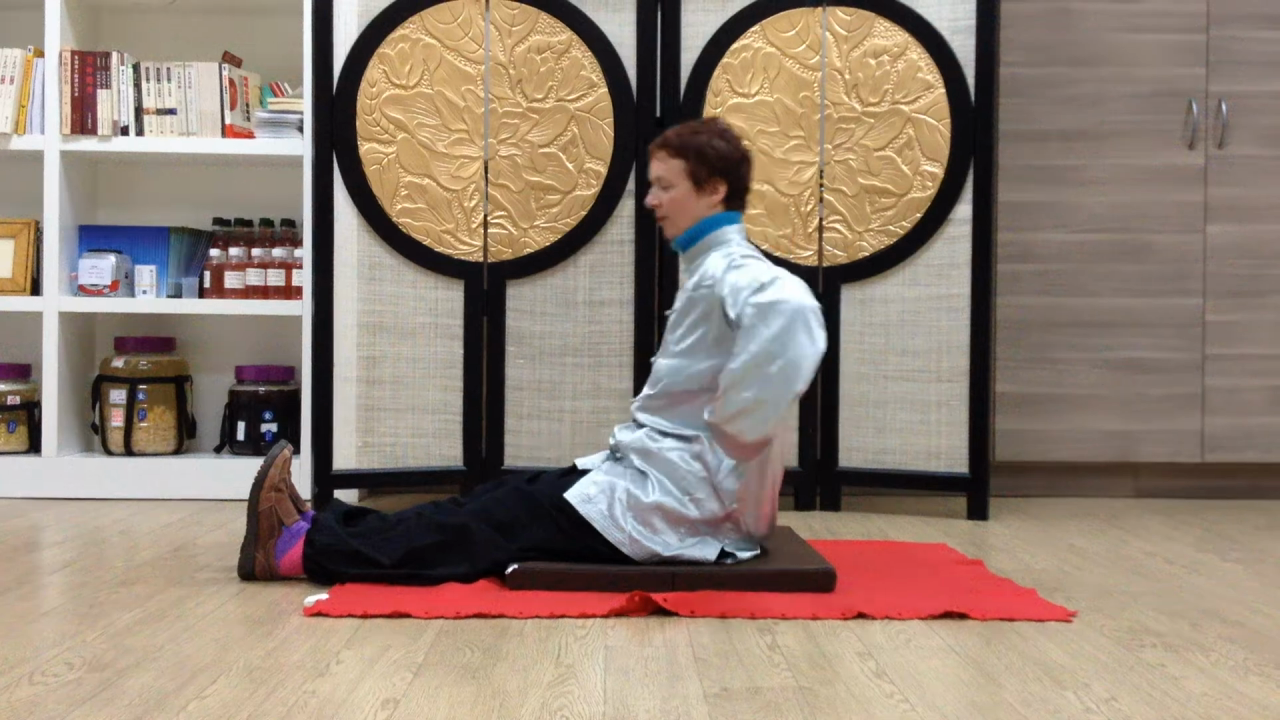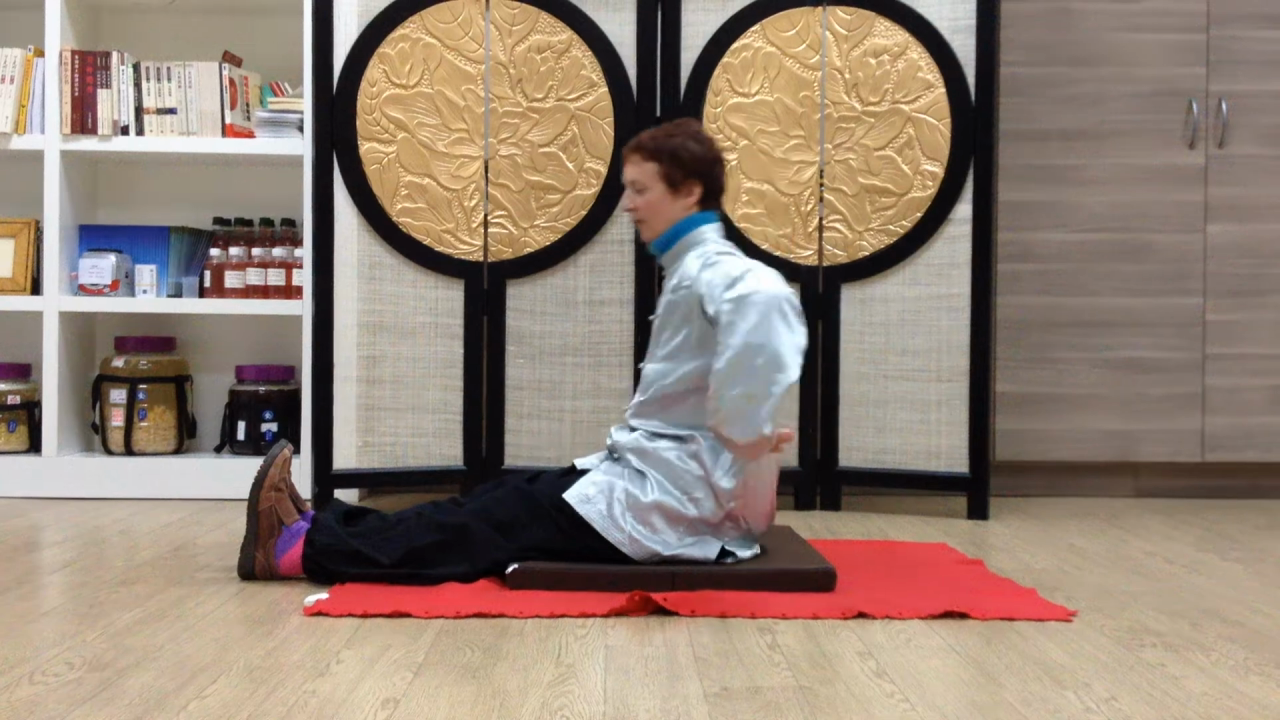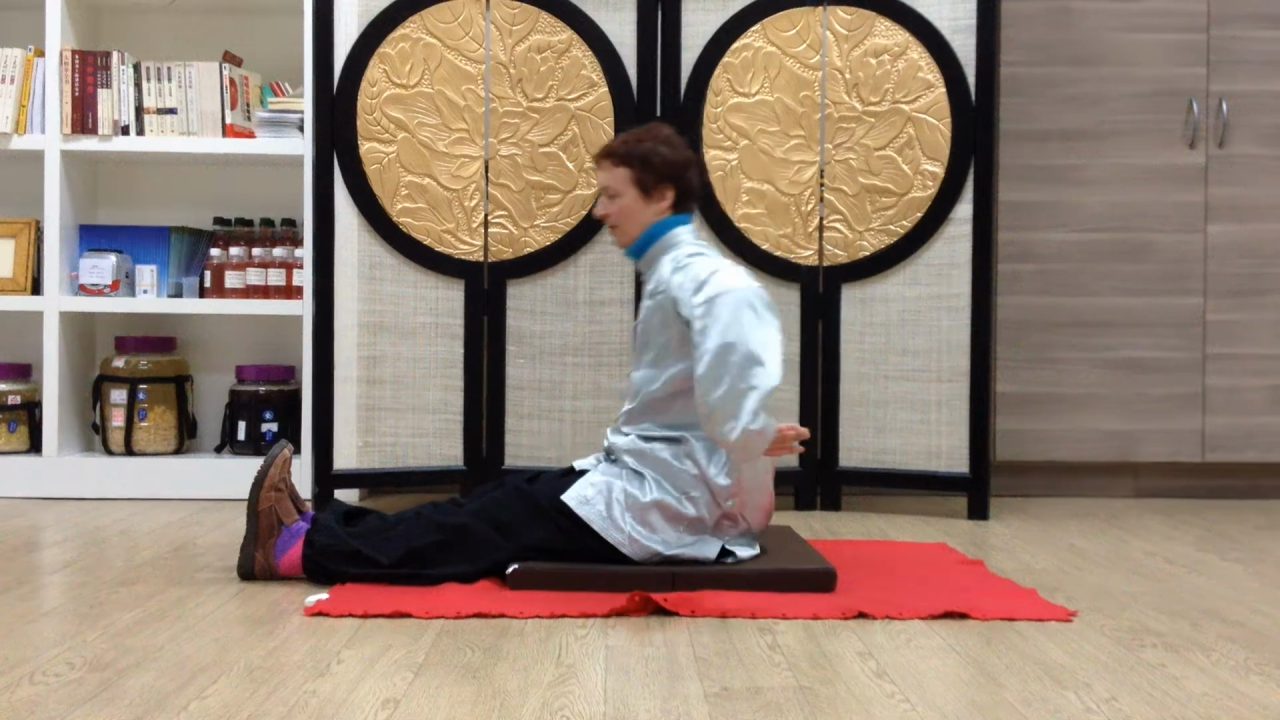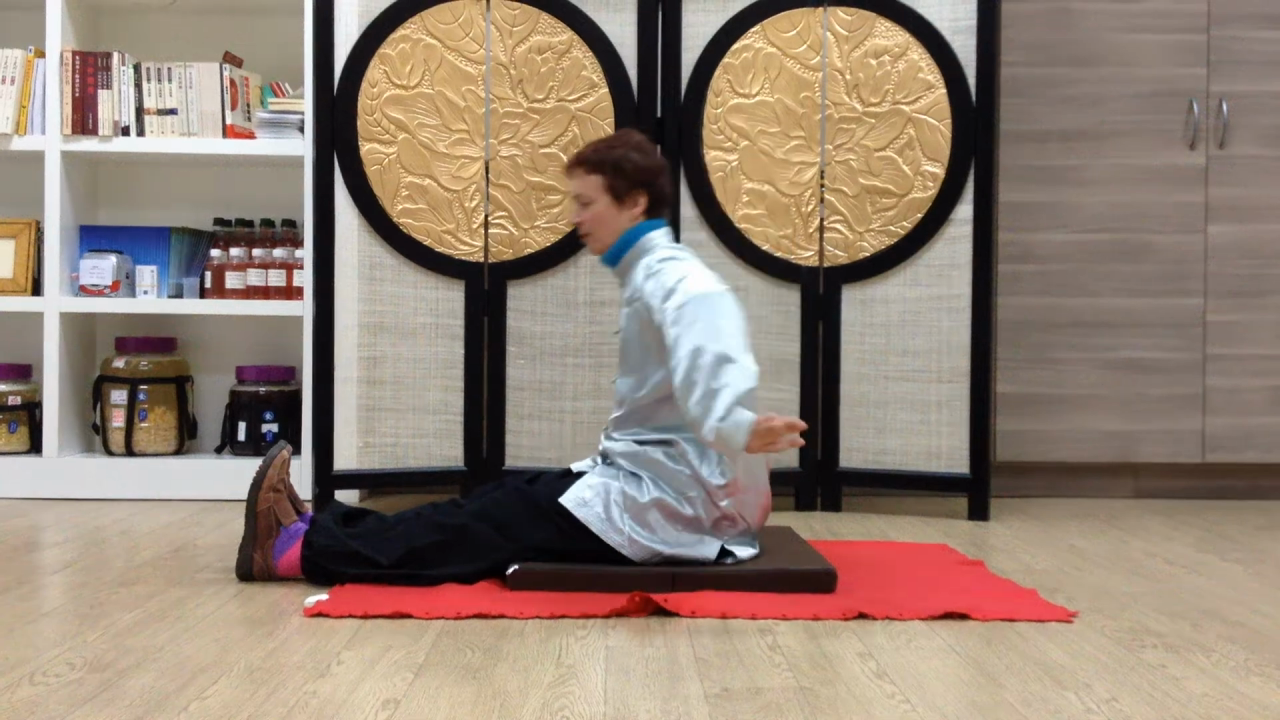
dt=0.1s
person 1, frame 1
left shoulder: (733, 270)
right shoulder: (716, 269)
left elbow: (792, 312)
left wrist: (737, 426)
left hip: (684, 502)
right hip: (669, 481)
left knee: (496, 524)
right knee: (503, 500)
left ankle: (302, 549)
right ankle: (319, 530)
person 1, frame 2
left shoulder: (712, 270)
right shoulder: (694, 266)
left elbow: (768, 307)
left wrist: (743, 427)
left hip: (681, 505)
right hip: (669, 484)
left knee: (493, 525)
right knee: (498, 502)
left ankle: (300, 548)
right ankle: (323, 530)
person 1, frame 3
left shoulder: (690, 271)
right shoulder: (678, 270)
left elbow: (738, 311)
left wrist: (742, 429)
left hip: (681, 504)
right hip: (663, 485)
left knee: (494, 525)
right knee: (499, 502)
left ankle: (301, 548)
right ankle: (319, 531)
person 1, frame 4
left shoulder: (670, 277)
right shoulder: (657, 271)
left elbow: (708, 329)
left wrist: (734, 427)
left hip: (676, 505)
right hip: (671, 485)
left knee: (486, 526)
right knee: (500, 501)
left ankle: (300, 548)
right ankle: (318, 531)
